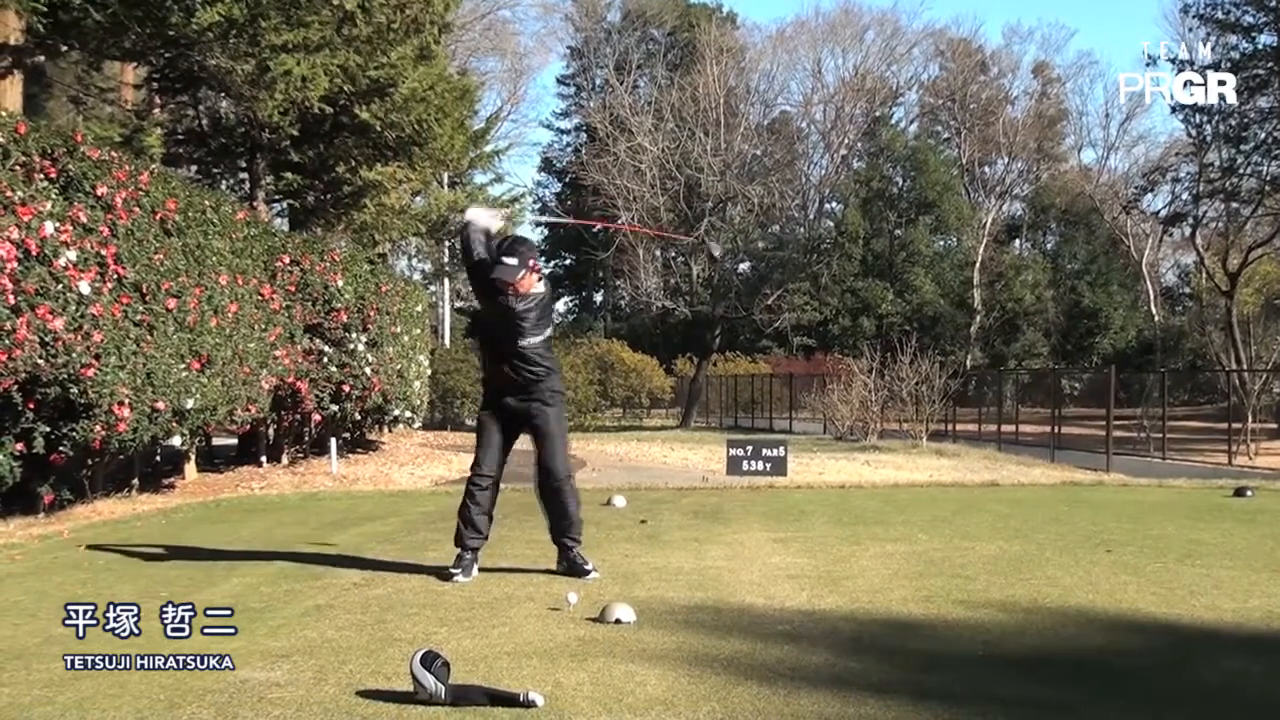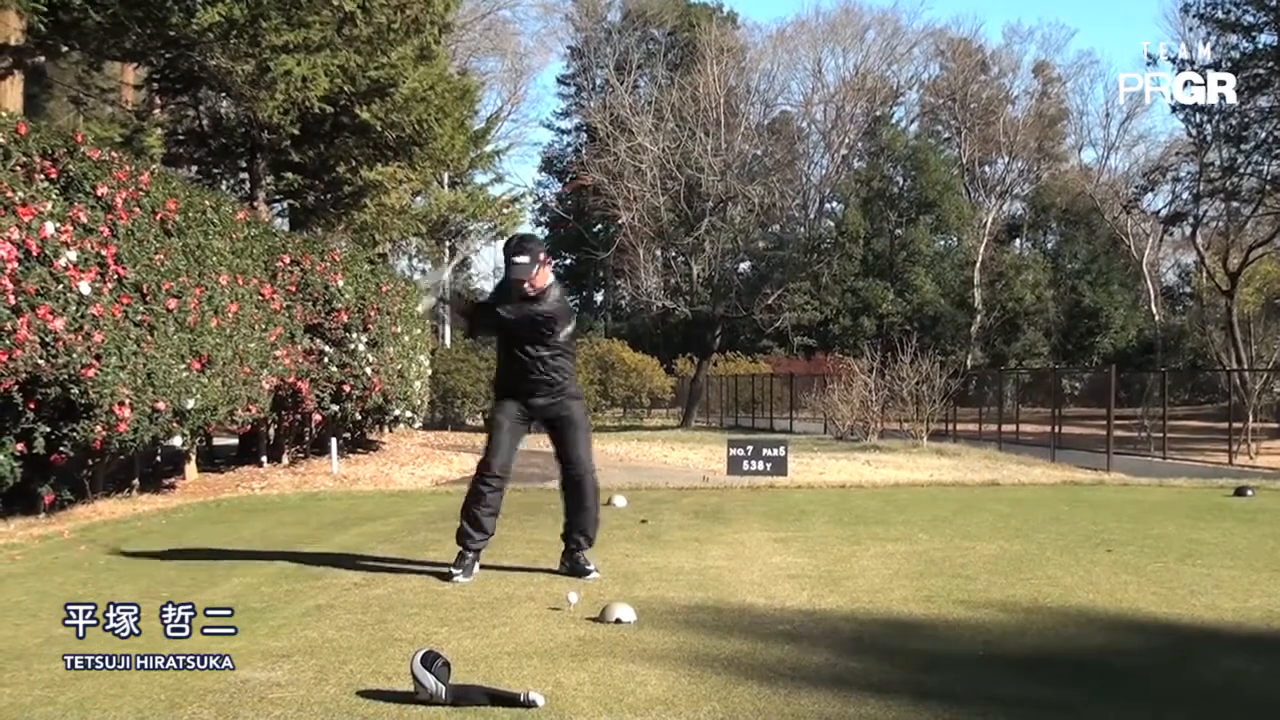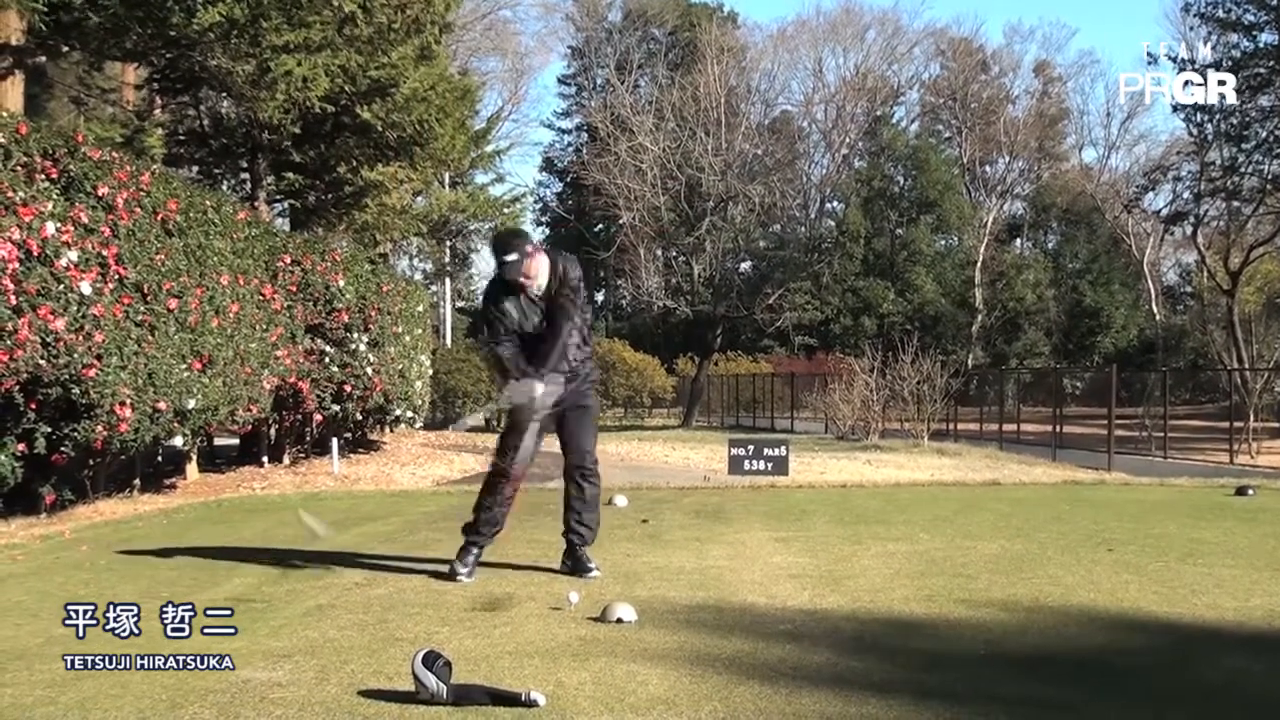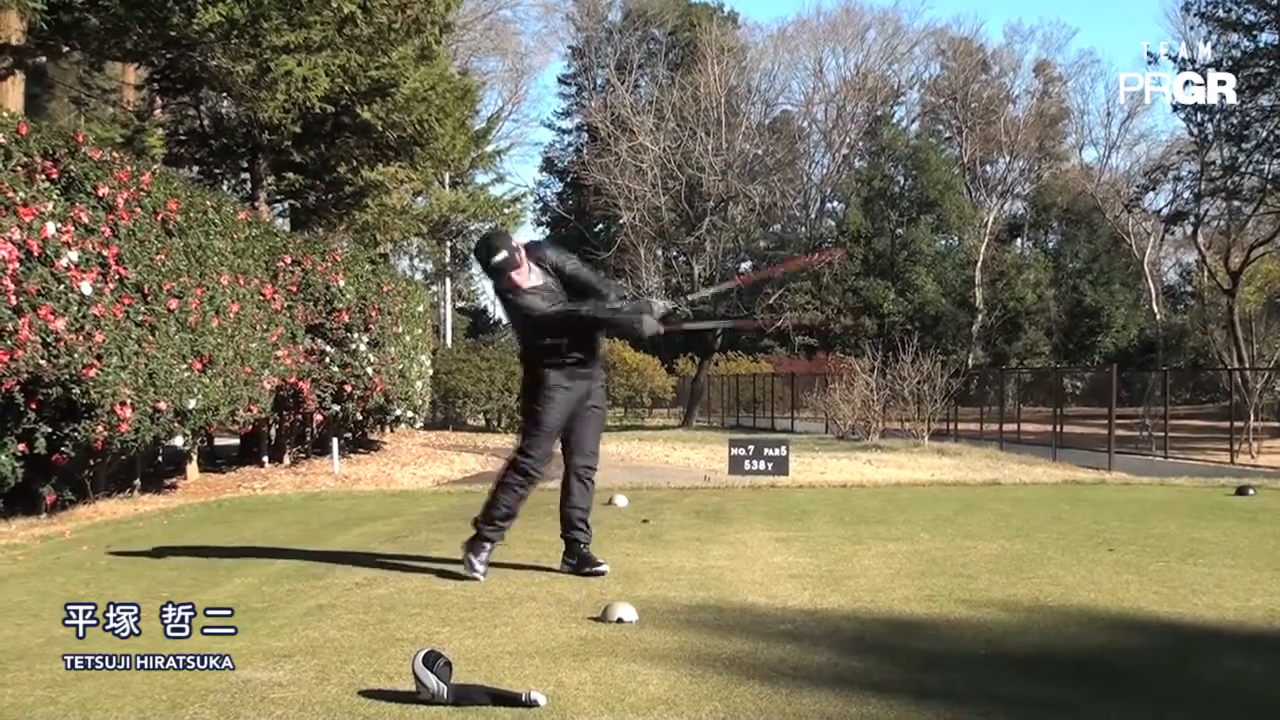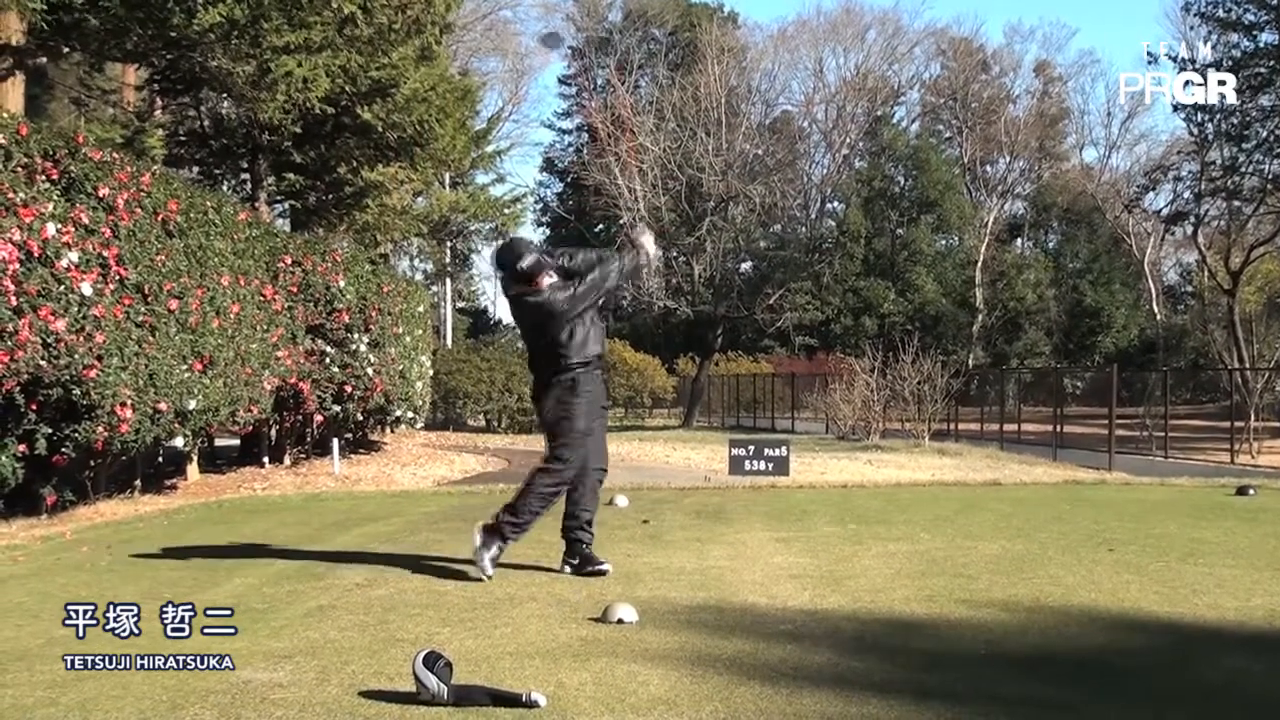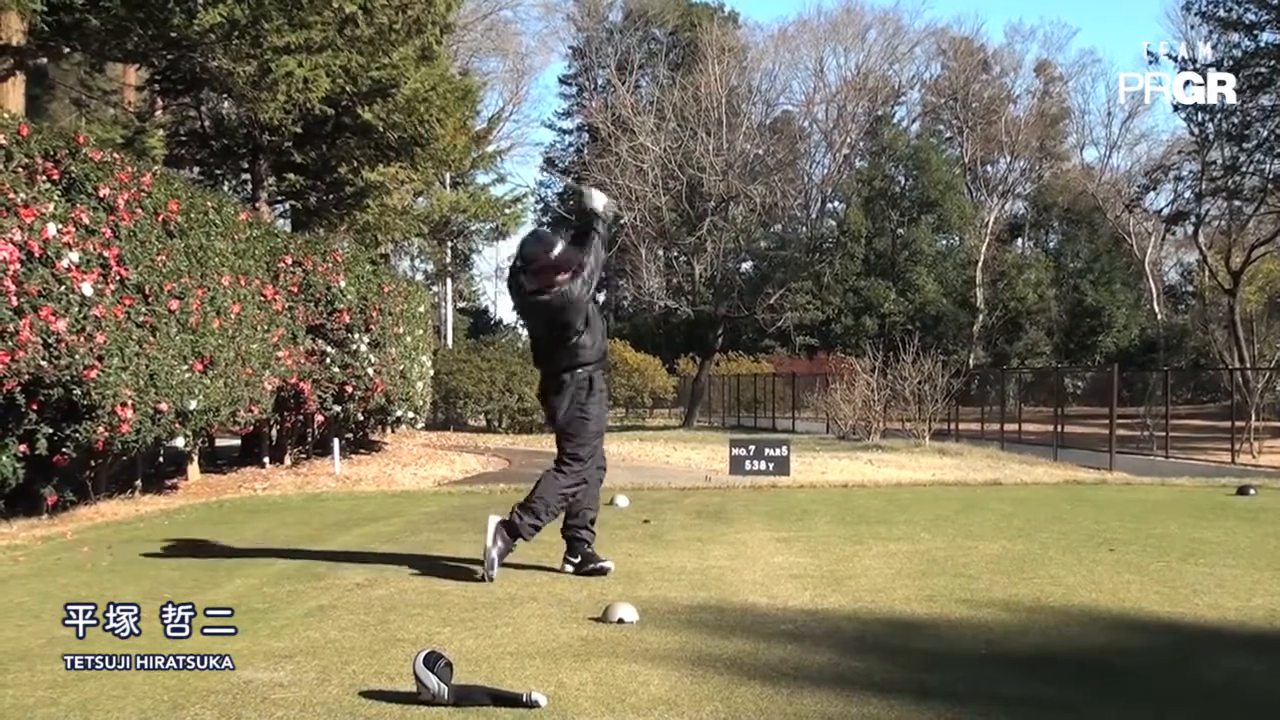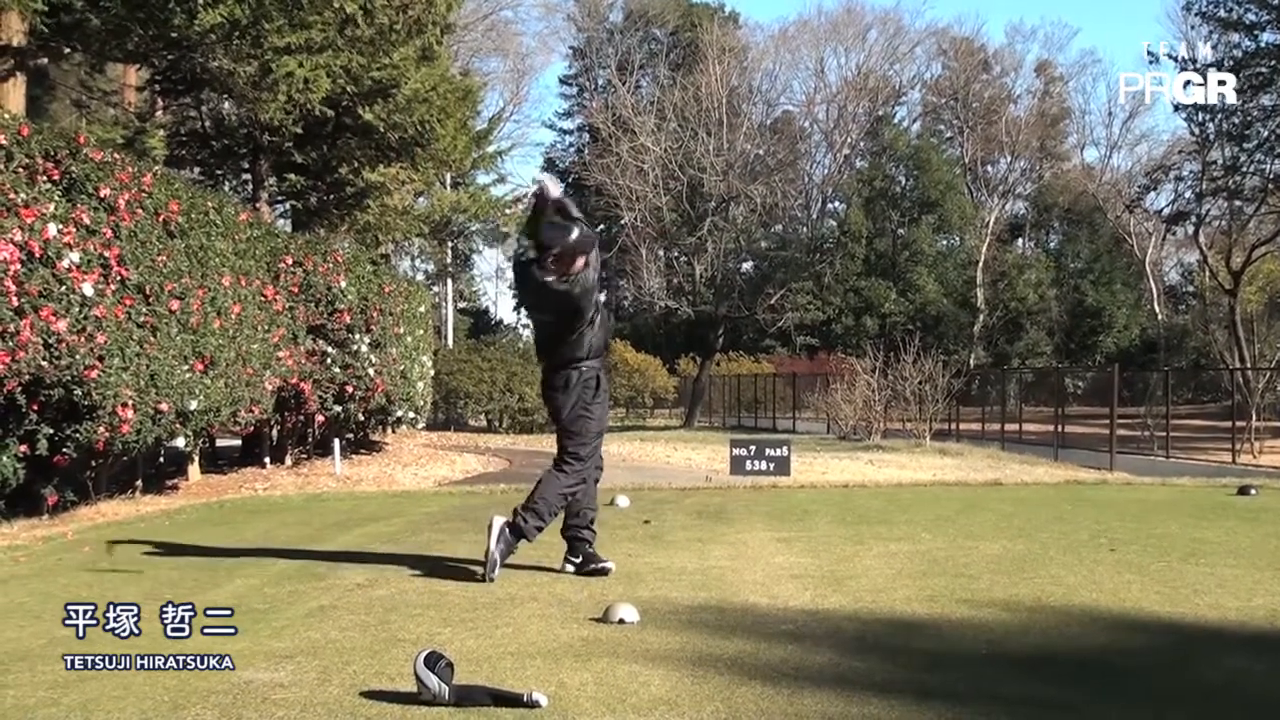
dt=0.1s
person 1, frame 1
left shoulder: (524, 306)
right shoulder: (507, 287)
left elbow: (478, 268)
left wrist: (474, 228)
right wrist: (486, 228)
left hip: (540, 396)
right hip: (499, 396)
left knee: (554, 476)
right knee: (483, 472)
left ankle: (570, 551)
right ankle: (467, 551)
person 1, frame 2
left shoulder: (550, 306)
right shoulder: (515, 287)
left elbow: (487, 318)
left wrist: (464, 311)
left hip: (559, 394)
right hip: (515, 394)
left knee: (580, 473)
right knee: (492, 470)
left ankle: (575, 552)
right ankle: (470, 550)
person 1, frame 3
left shoulder: (565, 269)
right shoulder: (500, 295)
left elbow: (565, 328)
right elbow: (501, 347)
left wrist: (549, 376)
right wrist: (523, 382)
left hip: (577, 382)
right hip: (531, 387)
left knee: (583, 468)
right knee: (510, 466)
left ankle: (576, 550)
right ankle: (472, 544)
person 1, frame 4
left shoulder: (542, 255)
right shoulder: (520, 299)
left elbow: (594, 288)
right elbow: (578, 316)
left wrist: (633, 312)
right wrist: (636, 319)
left hip: (586, 375)
right hip: (551, 380)
left knee: (582, 465)
right knee: (530, 461)
left ankle: (576, 548)
right ankle: (483, 539)
person 1, frame 5
left shoulder: (541, 264)
right shoulder: (538, 301)
left elbow: (591, 264)
right elbow: (598, 283)
left wrist: (631, 251)
right wrist: (636, 254)
left hip: (584, 378)
right hip: (566, 385)
left knee: (591, 465)
right knee: (565, 464)
left ankle: (577, 551)
right ankle: (498, 534)
person 1, frame 6
left shoulder: (525, 274)
right shoulder: (562, 298)
left elbow: (578, 244)
right elbow: (590, 256)
left wrist: (589, 212)
right wrist: (595, 214)
left hip: (583, 376)
right hip: (577, 382)
left knee: (590, 465)
right knee: (575, 465)
left ankle: (579, 549)
right ankle: (510, 531)
person 1, frame 7
left shoulder: (528, 270)
right shoulder: (576, 294)
right elbow: (592, 259)
left wrist: (547, 201)
right wrist: (560, 202)
left hip: (567, 377)
right hip: (580, 381)
left knee: (586, 464)
right knee: (573, 463)
left ankle: (579, 549)
right ankle: (513, 531)
